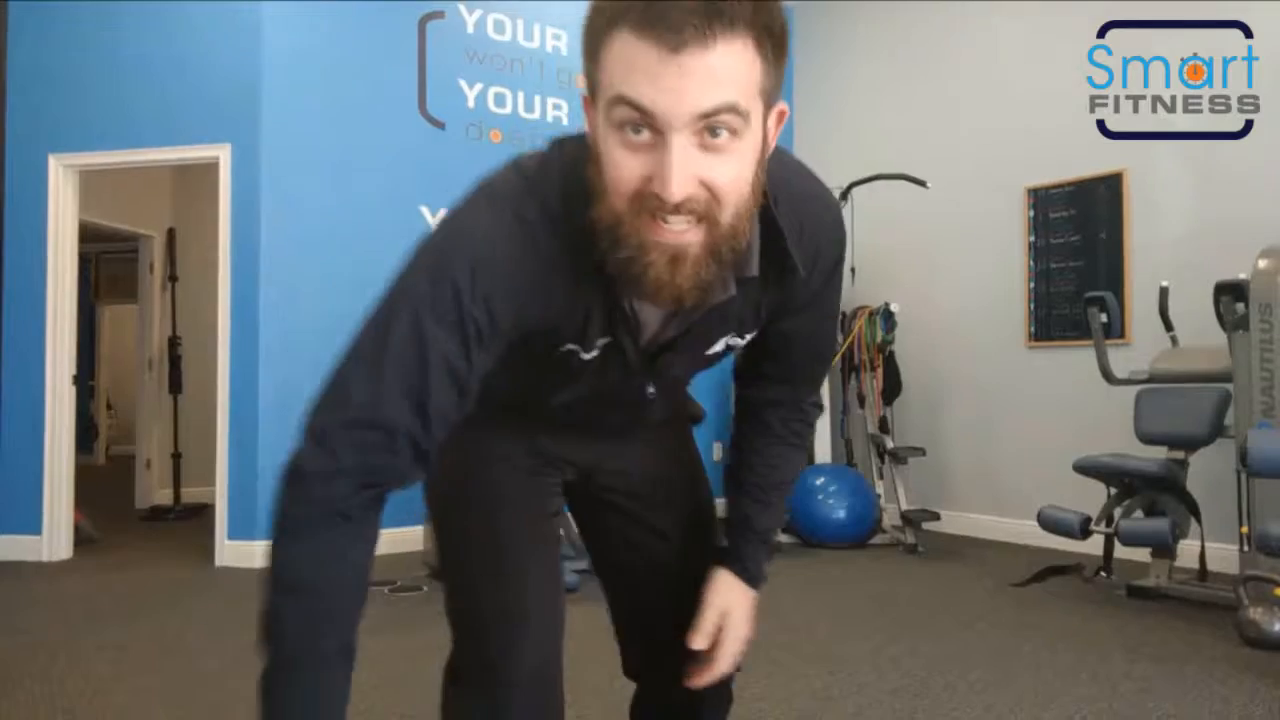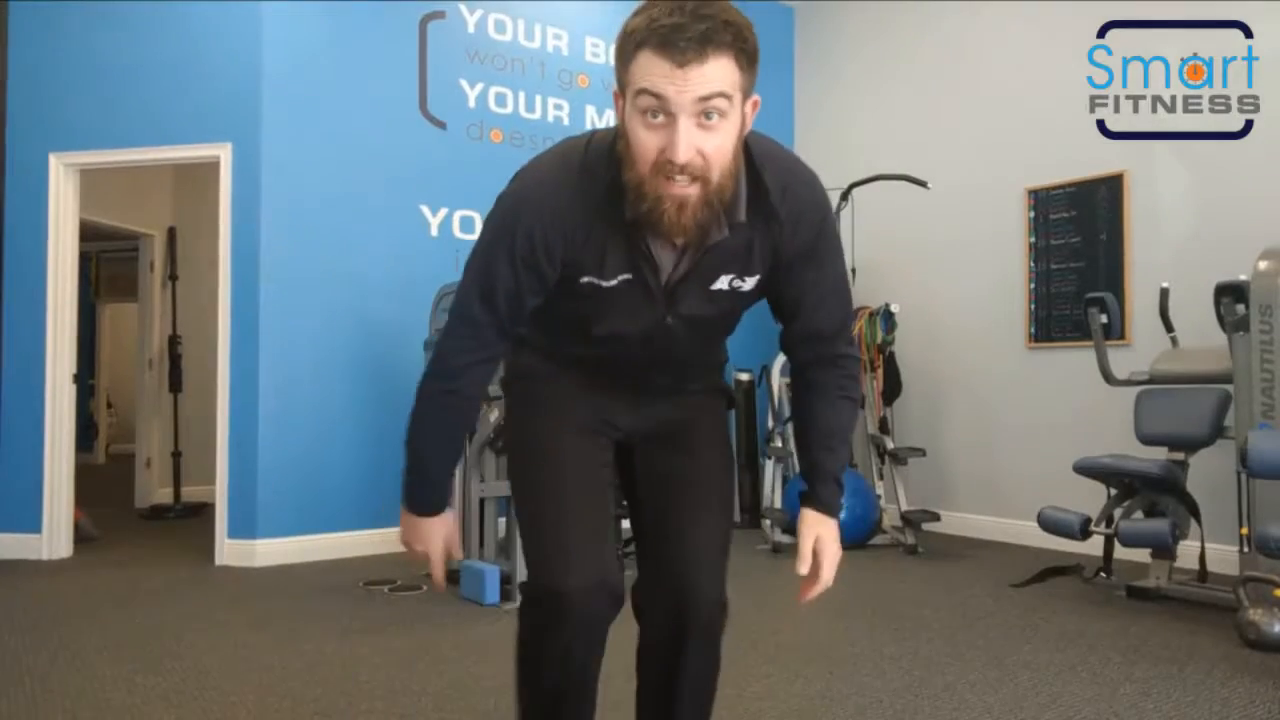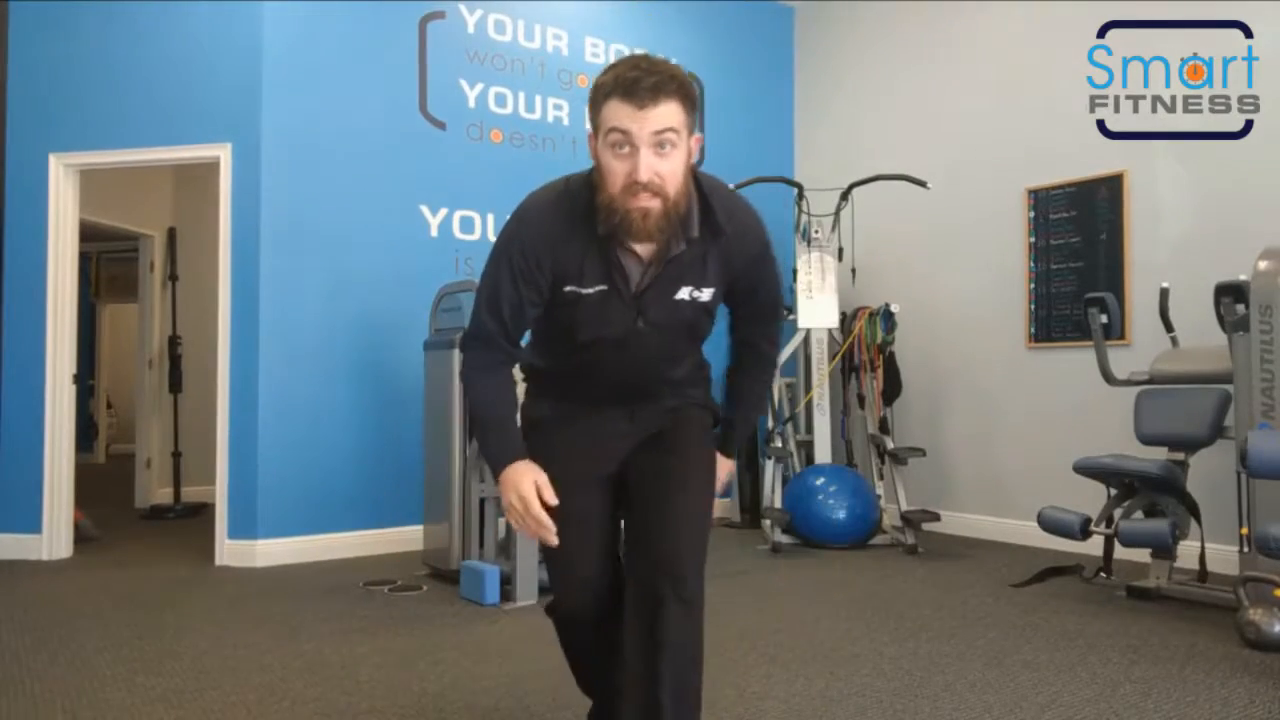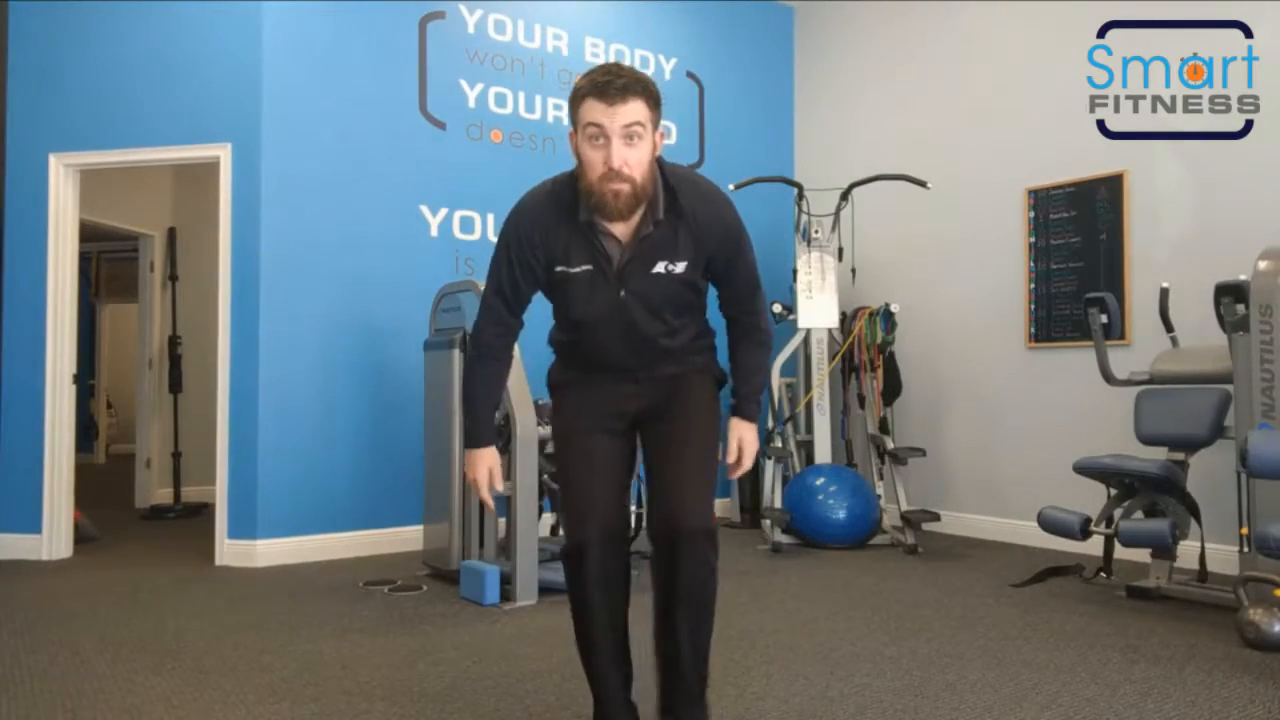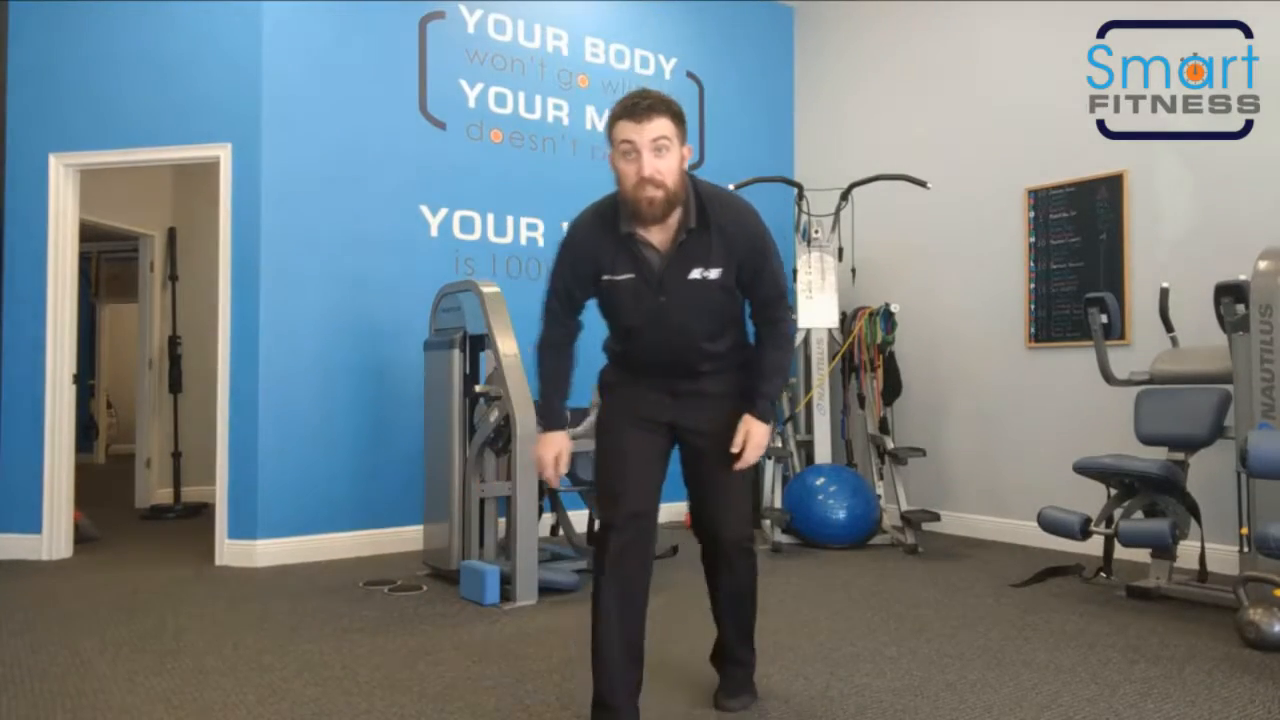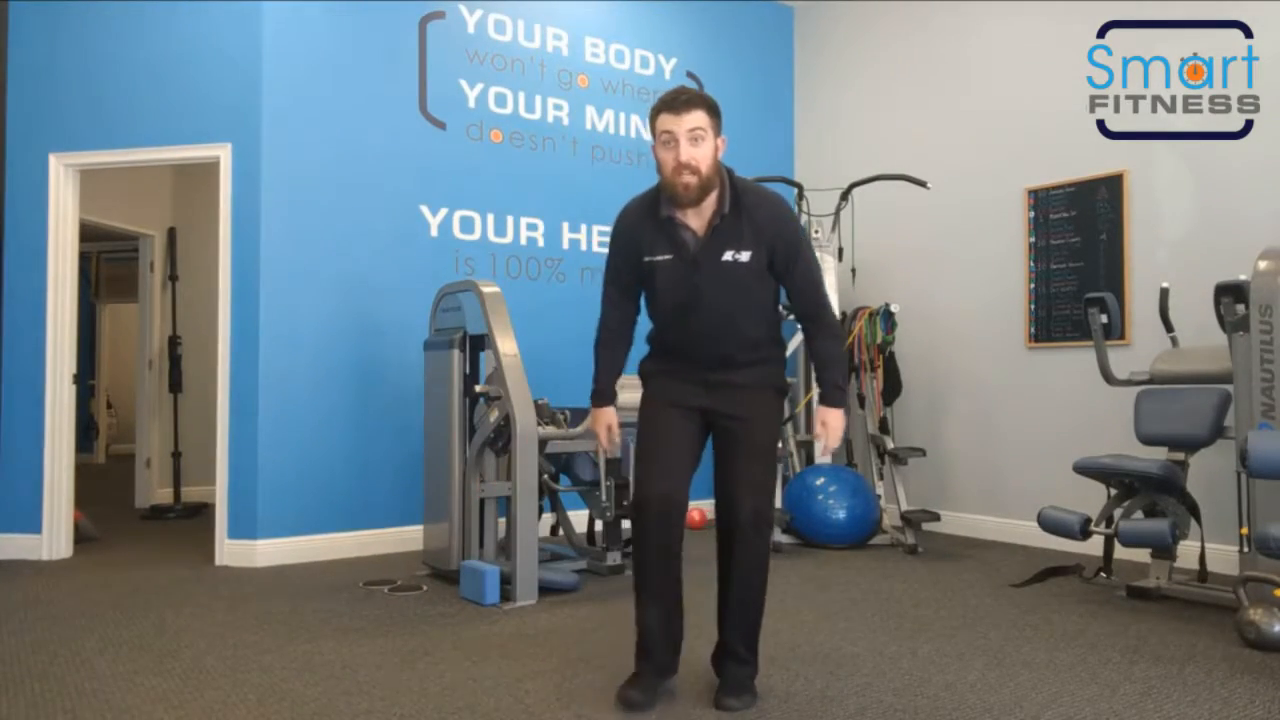
dt=0.4s
person 1, frame 1
left shoulder: (800, 227)
right shoulder: (503, 230)
left elbow: (777, 401)
right elbow: (349, 454)
left wrist: (743, 563)
left hip: (640, 428)
right hip: (497, 426)
left knee: (698, 658)
person 1, frame 2
left shoulder: (790, 198)
right shoulder: (550, 194)
left elbow: (823, 352)
right elbow: (468, 349)
left wrist: (822, 499)
right wrist: (429, 497)
left hip: (683, 397)
right hip: (561, 386)
left knee: (691, 601)
right knee: (573, 586)
person 1, frame 3
left shoulder: (735, 227)
right shoulder: (543, 224)
left elbow: (758, 341)
right elbow: (489, 351)
left wrist: (732, 440)
right wrist: (509, 458)
left hip: (674, 415)
right hip: (567, 416)
left knee: (669, 591)
right knee: (580, 593)
person 1, frame 4
left shoulder: (704, 207)
right shoulder: (538, 216)
left elbow: (747, 311)
right elbow: (496, 326)
left wrist: (747, 410)
right wrist: (480, 435)
left hip: (682, 380)
right hip: (587, 385)
left knee: (686, 527)
right knee: (594, 540)
person 1, frame 5
left shoulder: (735, 221)
right shoulder: (590, 233)
left elbow: (774, 321)
right elbow: (560, 329)
left wrist: (761, 408)
right wrist: (551, 422)
left hip: (720, 391)
right hip: (633, 392)
left knee: (729, 534)
right knee: (623, 531)
left ankle: (736, 663)
person 1, frame 6
left shoulder: (765, 213)
right shoulder: (639, 222)
left elbow: (814, 308)
right elbow: (620, 311)
left wrist: (832, 396)
right wrist: (603, 396)
left hip: (749, 384)
right hip: (673, 385)
left knee: (747, 524)
right knee: (655, 516)
left ankle: (735, 666)
right ankle: (655, 663)
